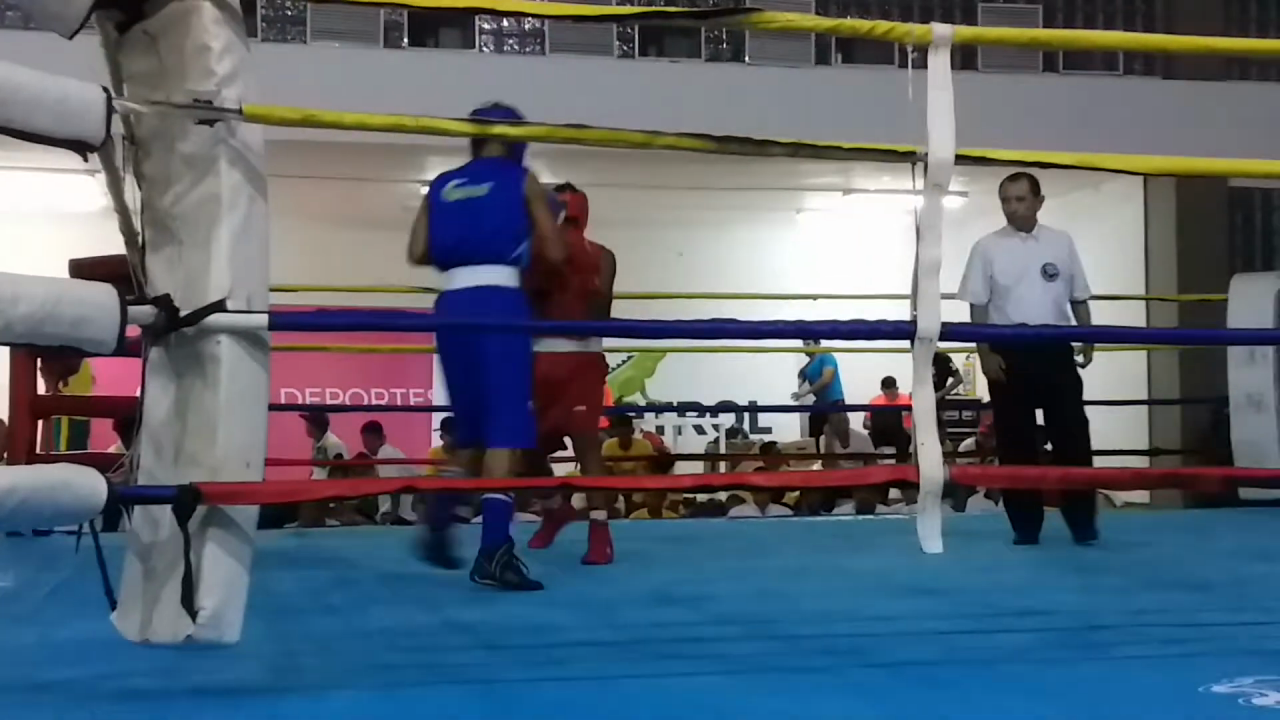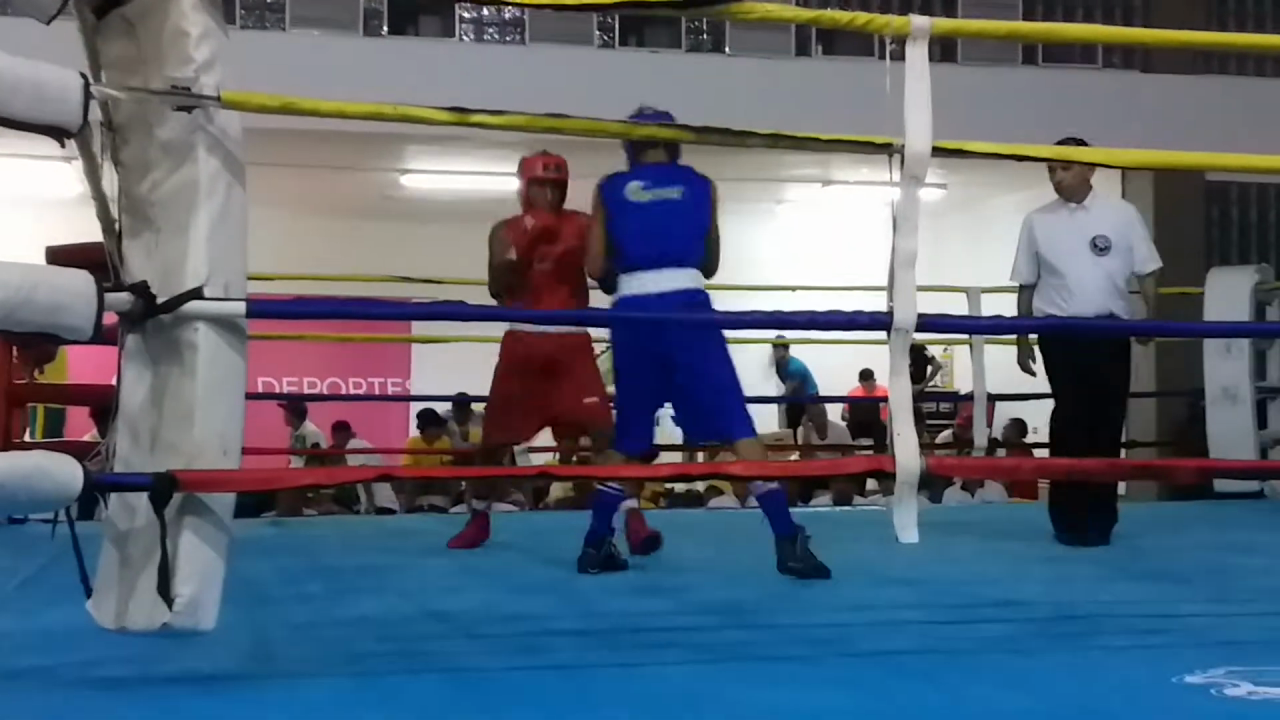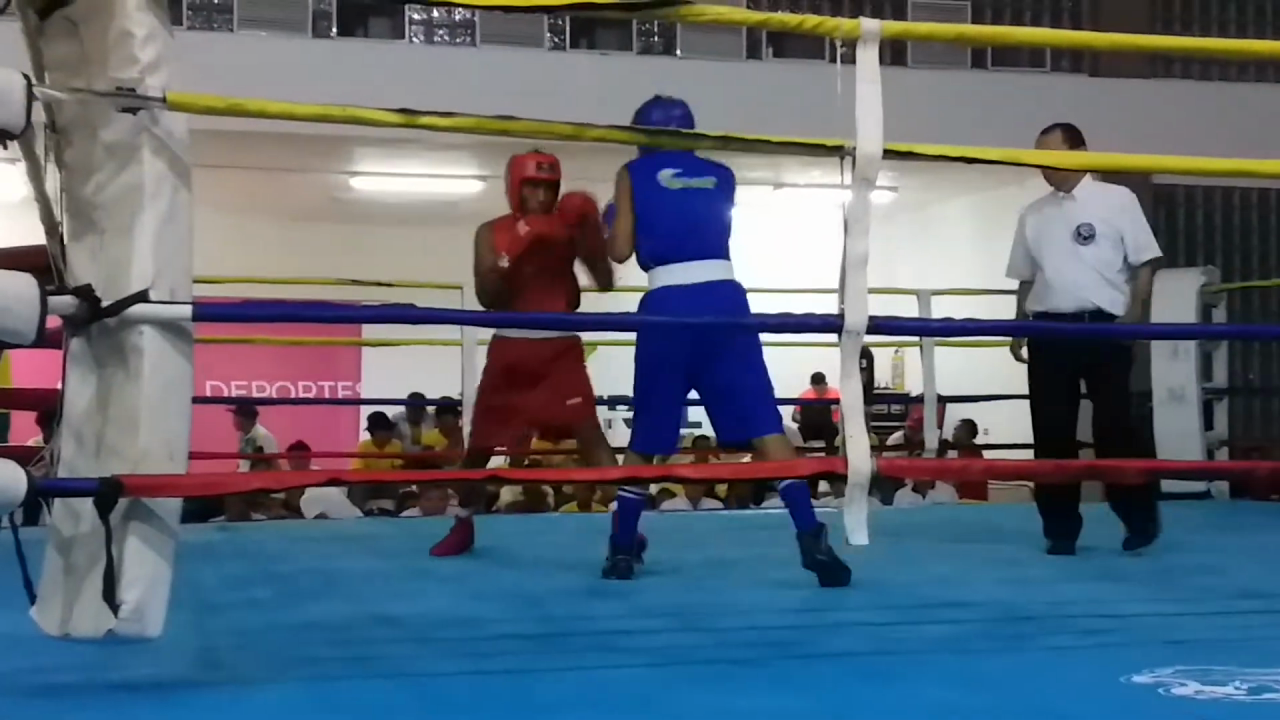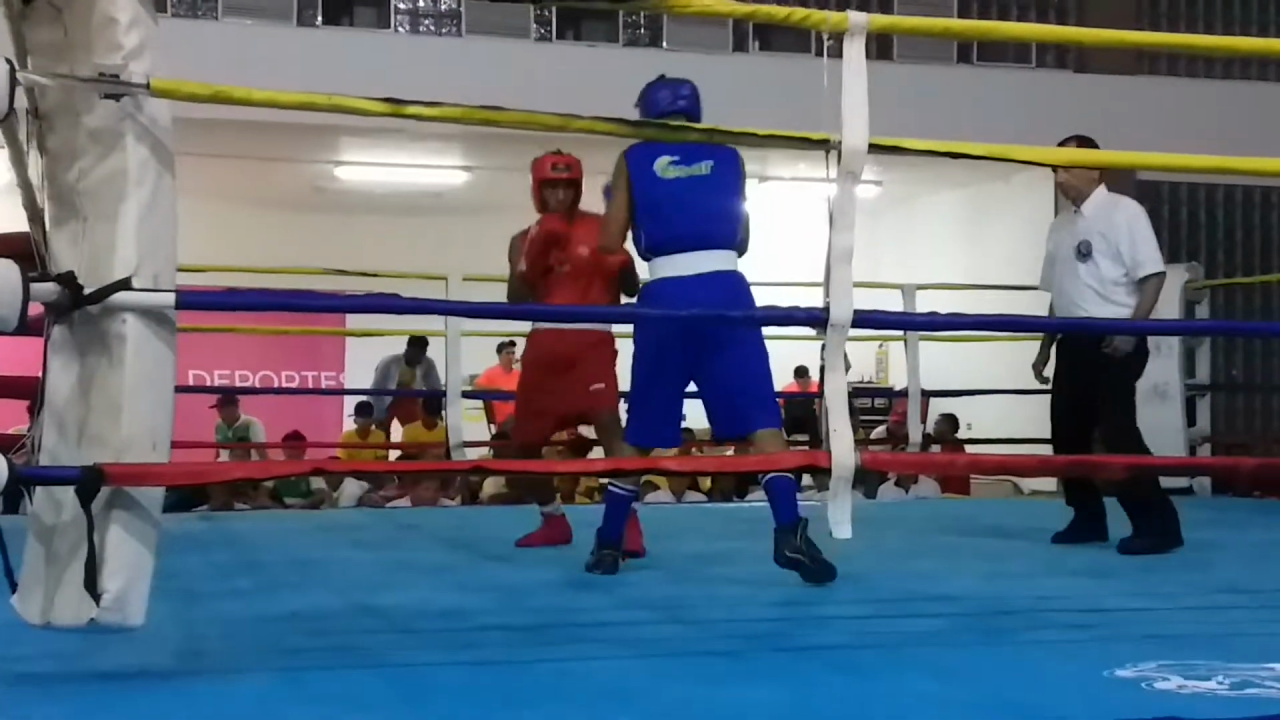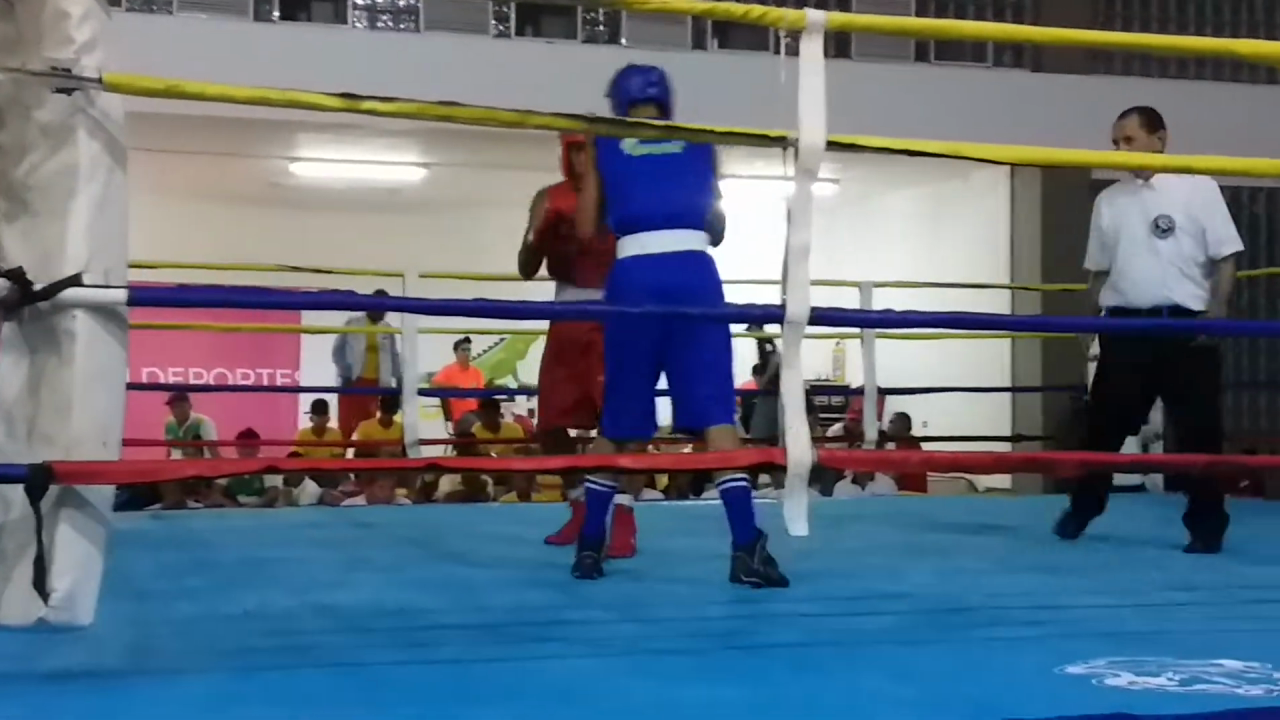
dt=0.7s
person 1, frame 1
left shoulder: (441, 187)
right shoulder: (523, 180)
left elbow: (416, 253)
right elbow: (555, 253)
right wrist: (520, 242)
left hip: (452, 308)
right hip: (499, 304)
left knee: (475, 431)
right knee: (508, 433)
left ankle: (438, 524)
right ankle: (494, 554)
person 1, frame 2
left shoulder: (609, 189)
right shoulder: (700, 186)
left elbow: (595, 267)
left hip: (631, 314)
right hip: (686, 309)
left knee: (629, 438)
right knee: (738, 430)
left ankle: (596, 544)
right ankle: (789, 543)
person 1, frame 3
left shoulder: (633, 174)
right shoulder: (722, 177)
left elbow: (621, 251)
left wrist: (619, 223)
left hip: (667, 306)
right hip: (723, 300)
left knee: (647, 437)
right knee: (764, 426)
left ankle: (622, 550)
right ankle: (812, 539)
person 1, frame 4
left shoulder: (633, 160)
right shoulder: (729, 159)
left elbow: (611, 244)
left wrist: (622, 205)
left hip: (664, 298)
right hip: (724, 293)
left knee: (641, 431)
right knee: (761, 420)
left ankle: (607, 545)
right ankle: (789, 532)
person 1, frame 5
left shoulder: (602, 146)
right shoulder: (700, 146)
left elbow: (587, 230)
left hip: (634, 278)
right hip: (693, 275)
left knee: (618, 421)
right knee: (716, 414)
left ankle: (589, 547)
right ankle: (746, 549)
person 2, frame 1
left shoulder: (1061, 243)
right shoulder: (987, 248)
left elbow: (1078, 298)
right elbow: (978, 306)
left wrist: (1087, 339)
right wrist: (985, 352)
left hip: (1055, 350)
right hip: (1009, 352)
left knee: (1072, 432)
right knee: (1016, 440)
left ankle: (1081, 517)
right ankle: (1026, 523)
person 2, frame 2
left shoulder: (1122, 214)
right shoulder: (1037, 222)
left elbow: (1145, 271)
right elbow: (1027, 285)
left wrist: (1151, 315)
right wrist: (1022, 339)
left hip: (1110, 332)
right hip: (1060, 333)
left knee: (1107, 427)
right knee: (1071, 422)
left ankle: (1097, 517)
right ankle: (1069, 517)
person 2, frame 3
left shoulder: (1117, 199)
right shoulder: (1033, 215)
left elbow: (1144, 262)
right elbow: (1027, 279)
left wrist: (1134, 315)
left hip: (1105, 327)
right hip: (1051, 331)
left knee: (1114, 424)
right knee: (1052, 432)
left ankle: (1139, 516)
right ankle: (1060, 527)
person 2, frame 4
left shoulder: (1124, 212)
right shoulder: (1059, 226)
left elbow: (1153, 277)
left wrist: (1131, 332)
right wrist: (1045, 347)
left hip: (1114, 342)
right hip: (1074, 343)
left knee: (1117, 430)
right knee: (1068, 432)
left ankle: (1157, 524)
right ankle: (1089, 518)
person 2, frame 5
left shoulder: (1198, 189)
right shoulder: (1109, 200)
left elbow: (1226, 257)
right elbow: (1098, 270)
left wrist: (1216, 312)
left hip: (1183, 325)
right hip: (1125, 326)
left knee: (1197, 427)
right knee: (1105, 418)
left ankle: (1206, 524)
right ankle: (1084, 505)
person 3, frame 1
left shoulder: (600, 257)
right shoulder: (536, 257)
left elbow: (600, 317)
left wrist: (586, 274)
right wrist: (534, 272)
left hip: (584, 360)
right hip: (543, 360)
left knee: (585, 437)
right knee: (531, 445)
left ankle: (599, 531)
right ankle: (555, 510)
person 3, frame 2
left shoulder: (580, 226)
right shoulder: (505, 231)
right elbow: (499, 293)
right wrist: (518, 249)
left hip: (571, 342)
right hip: (523, 343)
left knee: (603, 428)
right knee: (493, 439)
left ankle: (633, 521)
right ankle: (478, 520)
person 3, frame 3
left shoulder: (571, 226)
right shoulder: (492, 233)
left elbow: (606, 282)
right elbow: (487, 297)
left wrist: (592, 230)
right wrist: (514, 253)
left hip: (560, 347)
right hip: (510, 349)
left knee: (587, 429)
right knee: (479, 446)
right ankle: (462, 528)
person 3, frame 4
left shoulder: (599, 229)
right shoulder: (524, 240)
left elbow: (632, 288)
right elbow: (516, 302)
left wrist: (624, 268)
right wrist: (530, 258)
left hip: (591, 339)
right hip: (544, 343)
left knee: (606, 420)
right knee: (525, 440)
left ankle: (628, 520)
right ankle: (554, 520)
person 3, frame 5
right shoulder: (549, 200)
right elbow: (526, 270)
right wrist: (539, 232)
right hip: (568, 318)
right knee: (550, 424)
left ankle: (622, 520)
right ankle: (581, 511)
